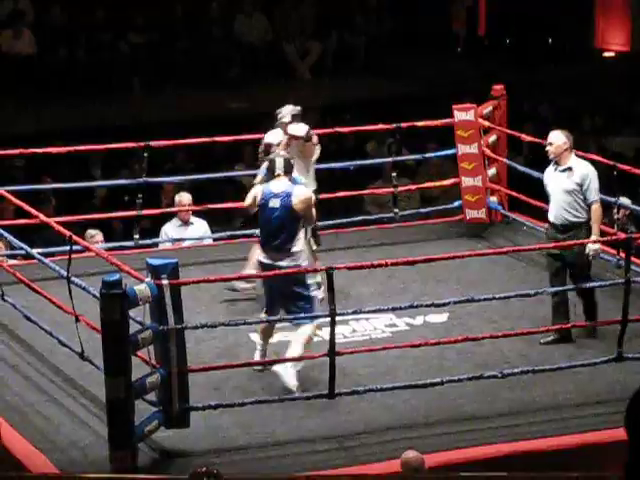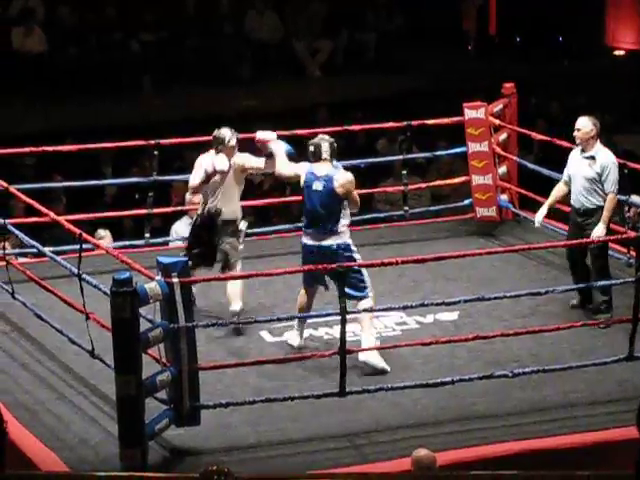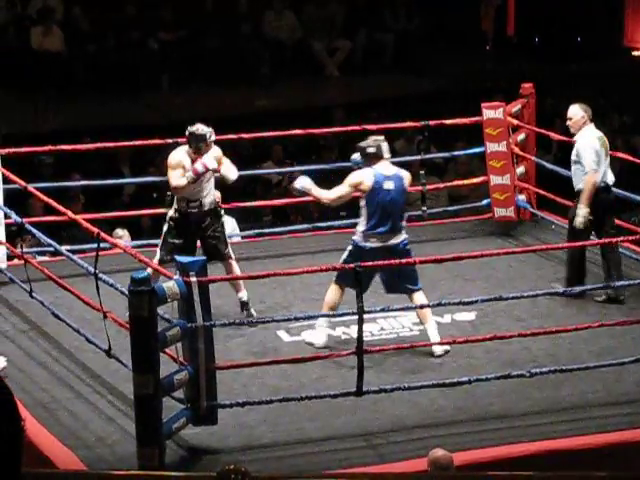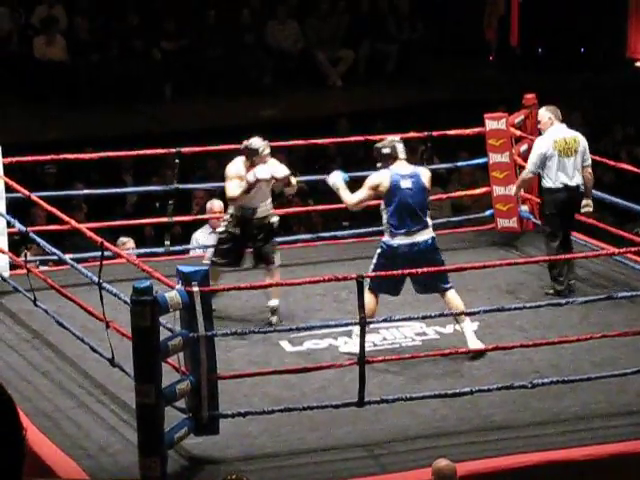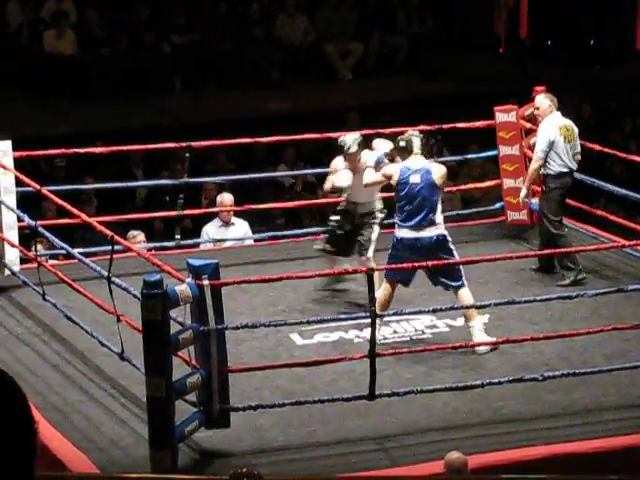
dt=0.5s
person 1, frame 1
left shoulder: (259, 191)
right shoulder: (303, 194)
left elbow: (247, 208)
right elbow: (310, 221)
left hip: (267, 262)
right hip: (292, 266)
left knee: (272, 311)
right knee: (307, 322)
left ankle: (261, 354)
right ankle: (287, 365)
person 1, frame 2
left shoulder: (304, 171)
right shoulder: (345, 177)
left elbow: (280, 169)
right elbow: (355, 207)
left wrist: (276, 145)
left hip: (311, 245)
right hip: (338, 246)
left knee: (309, 289)
right knee: (364, 295)
left ankle: (296, 334)
right ankle: (368, 346)
person 1, frame 3
left shoulder: (361, 176)
right shoulder: (405, 176)
left elbow: (330, 199)
left wrist: (308, 186)
left hip: (366, 245)
right hip: (397, 244)
left knee: (339, 283)
right knee: (415, 290)
left ankle: (320, 332)
right ankle: (435, 340)
person 1, frame 4
left shoulder: (380, 178)
right shoulder: (424, 174)
left elbow: (351, 201)
left wrist: (338, 184)
left hip: (394, 246)
right hip: (425, 243)
left knee: (372, 290)
right knee: (446, 289)
left ankle: (358, 341)
right ankle: (471, 340)
person 1, frame 5
left shoulder: (394, 170)
right shoulder: (439, 170)
left elbow: (366, 181)
left hip: (404, 238)
right hip: (434, 238)
left knee: (389, 281)
right knee: (459, 285)
right ankle: (479, 336)
person 2, frame 1
left shoulder: (584, 170)
right shoulder: (549, 172)
left elbow: (595, 205)
left wrist: (595, 237)
left hip: (578, 232)
right hip: (554, 232)
left knee: (582, 282)
right knee: (556, 285)
left ankle: (591, 322)
right ankle: (561, 330)
person 2, frame 2
left shoulder: (606, 159)
right shoulder: (574, 154)
left elbow: (611, 195)
right elbow: (564, 184)
left wrist: (602, 225)
right wrist: (546, 206)
left hip: (595, 216)
right hip: (576, 214)
left knee: (598, 263)
right knee: (574, 259)
left ankle: (604, 309)
right ankle: (585, 297)
person 2, frame 3
left shoulder: (586, 140)
right shoulder: (597, 136)
left elbow: (591, 175)
left wrist: (583, 206)
left hip: (592, 197)
right hip: (605, 195)
left knee: (576, 242)
right knee: (608, 243)
left ankle: (573, 286)
right ankle: (615, 290)
person 2, frame 4
left shoulder: (543, 141)
right shoulder: (578, 138)
left elbow: (529, 174)
right elbow: (588, 172)
left wrist: (517, 187)
right wrist: (588, 197)
left hip: (553, 195)
right hip: (574, 193)
left knee: (554, 241)
right knee: (565, 237)
left ankle: (560, 285)
right ankle: (568, 277)
person 2, frame 5
left shoulder: (547, 127)
right shoulder: (570, 125)
left elbow: (537, 163)
right elbow: (577, 156)
left wrist: (526, 187)
left hip: (554, 180)
right hip: (567, 177)
left knee: (554, 226)
right knee: (546, 221)
left ankle: (574, 270)
right ankle: (546, 263)
person 3, frame 1
left shoulder: (305, 136)
right shoulder: (277, 136)
left elbow: (314, 151)
right elbow: (264, 161)
left wrist: (307, 137)
right wrist: (265, 149)
left knee: (307, 243)
left ankle: (317, 283)
right ankle: (248, 278)
person 3, frame 2
left shoulder: (241, 159)
right shoulder: (203, 160)
left elbow: (266, 167)
right elbow: (193, 189)
right wrist: (209, 174)
left hip: (230, 222)
right hip: (206, 218)
left knee: (231, 267)
right knee: (187, 263)
left ankle: (235, 313)
person 3, frame 3
left shoulder: (215, 152)
right shoulder: (177, 157)
left elbow: (225, 165)
right elbow: (176, 188)
left wrist: (228, 172)
right wrist: (196, 173)
left hip: (208, 212)
right hip: (183, 213)
left knee: (227, 258)
right knee: (161, 261)
left ankle: (244, 302)
person 3, frame 4
left shoulder: (272, 165)
right shoulder: (235, 168)
left elbow: (291, 190)
right elbow: (232, 198)
left wrist: (286, 178)
right wrist: (252, 181)
left hip: (263, 219)
right hip: (238, 218)
left knee: (271, 264)
right knee: (215, 261)
left ankle: (273, 308)
person 3, frame 5
left shoulder: (372, 158)
right shoulder: (338, 163)
right elbow: (327, 189)
right wrist: (334, 186)
left hip: (370, 213)
right hip: (349, 209)
left knee: (365, 258)
right knee: (331, 247)
right ankle: (337, 274)
